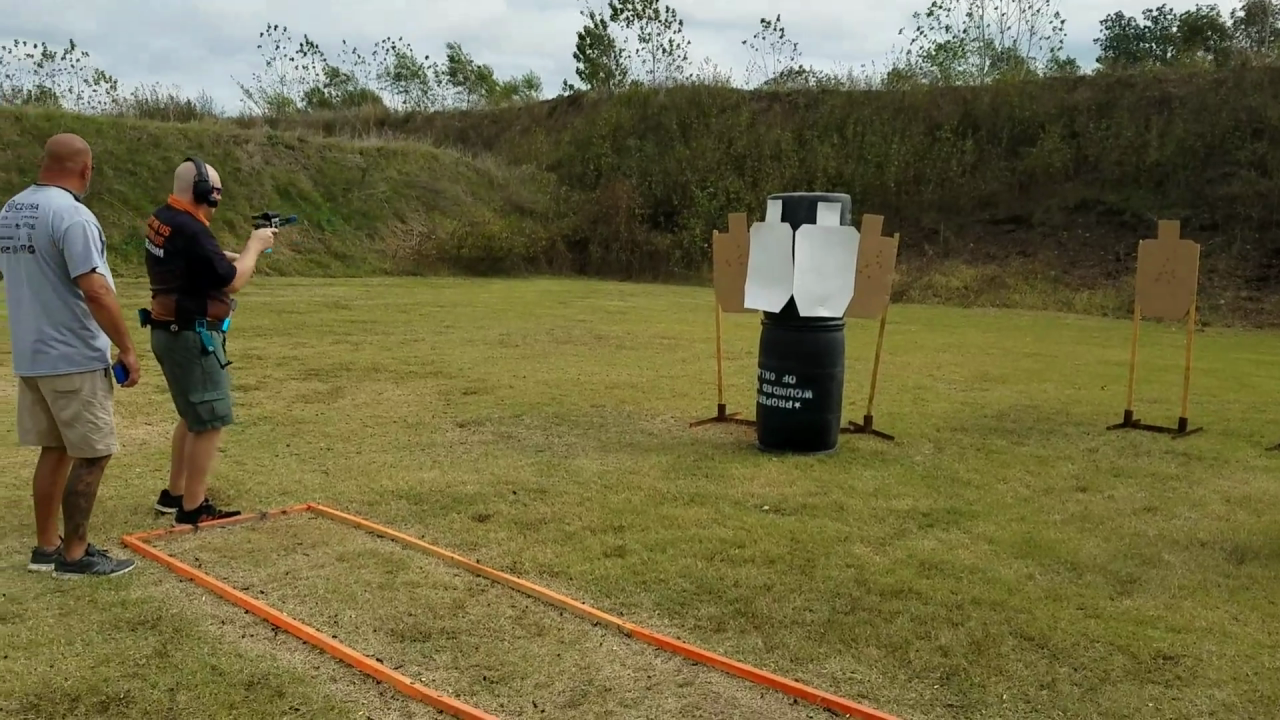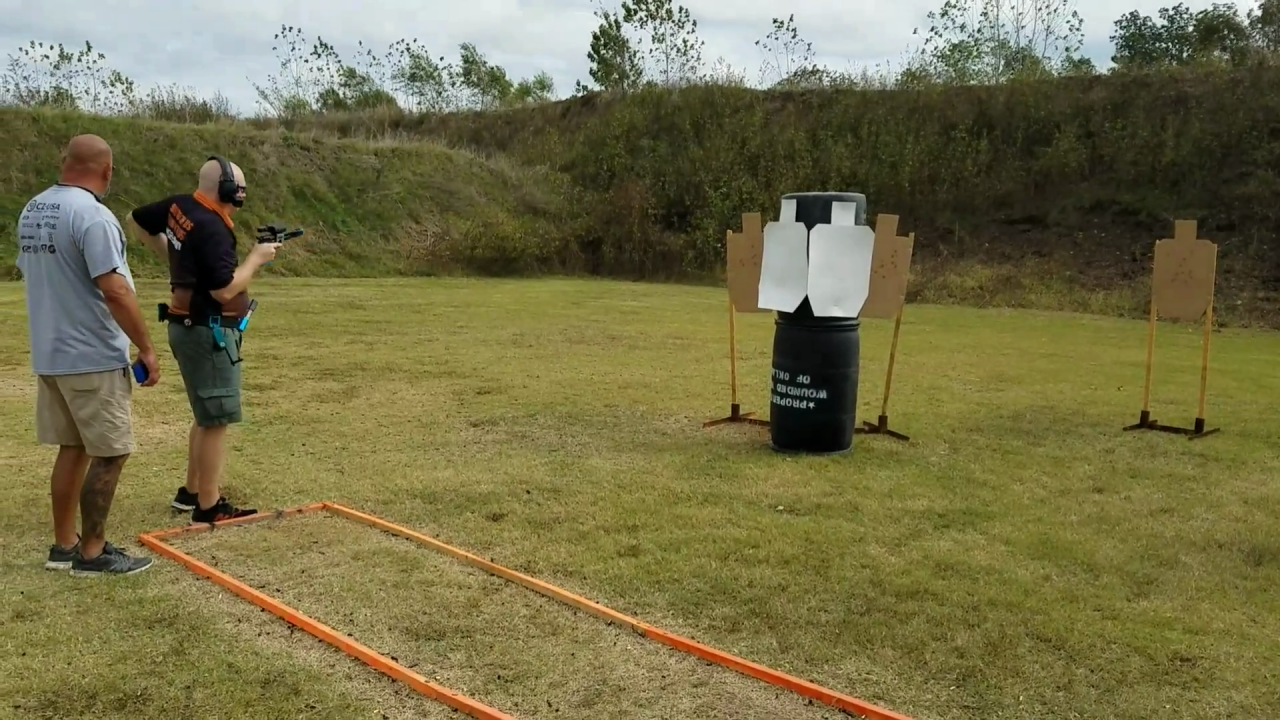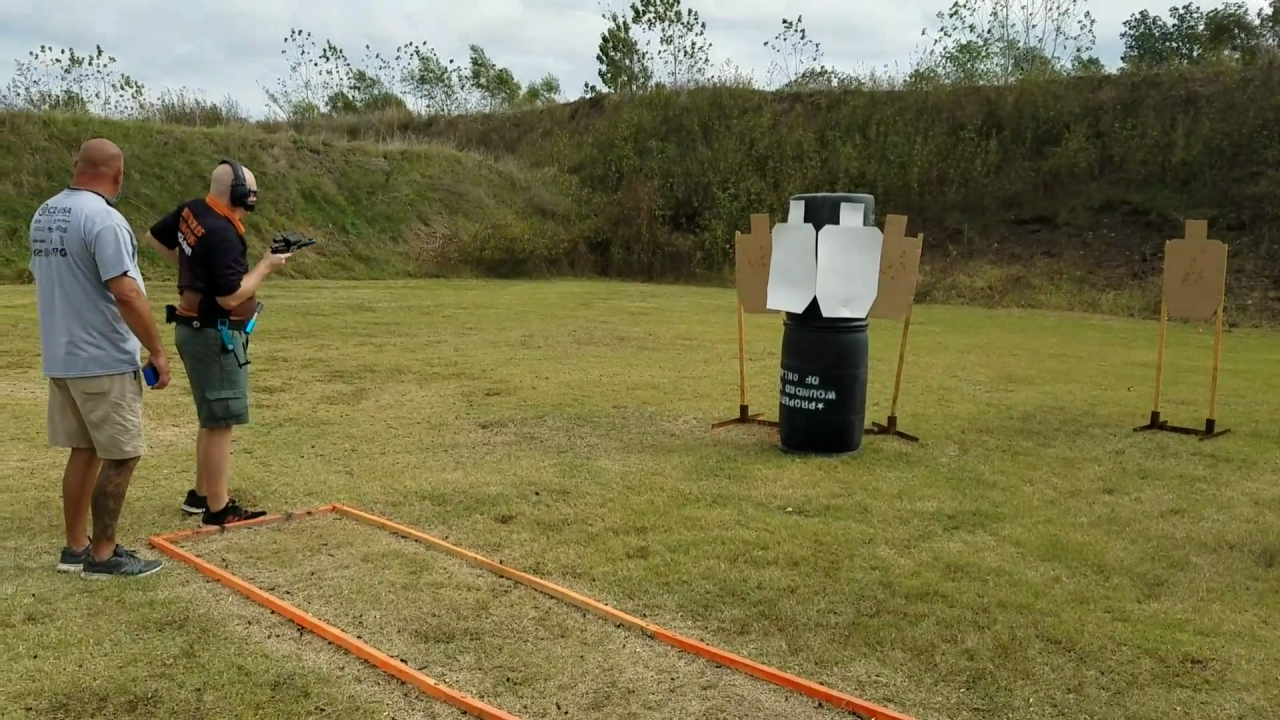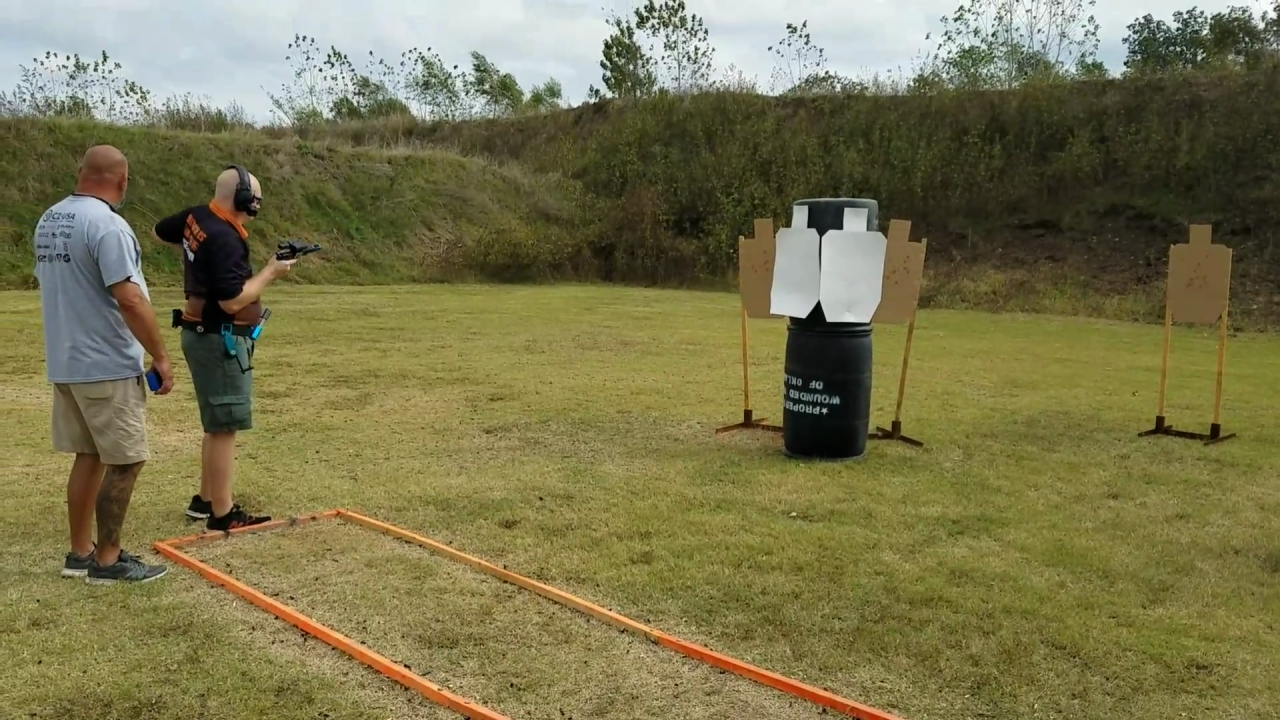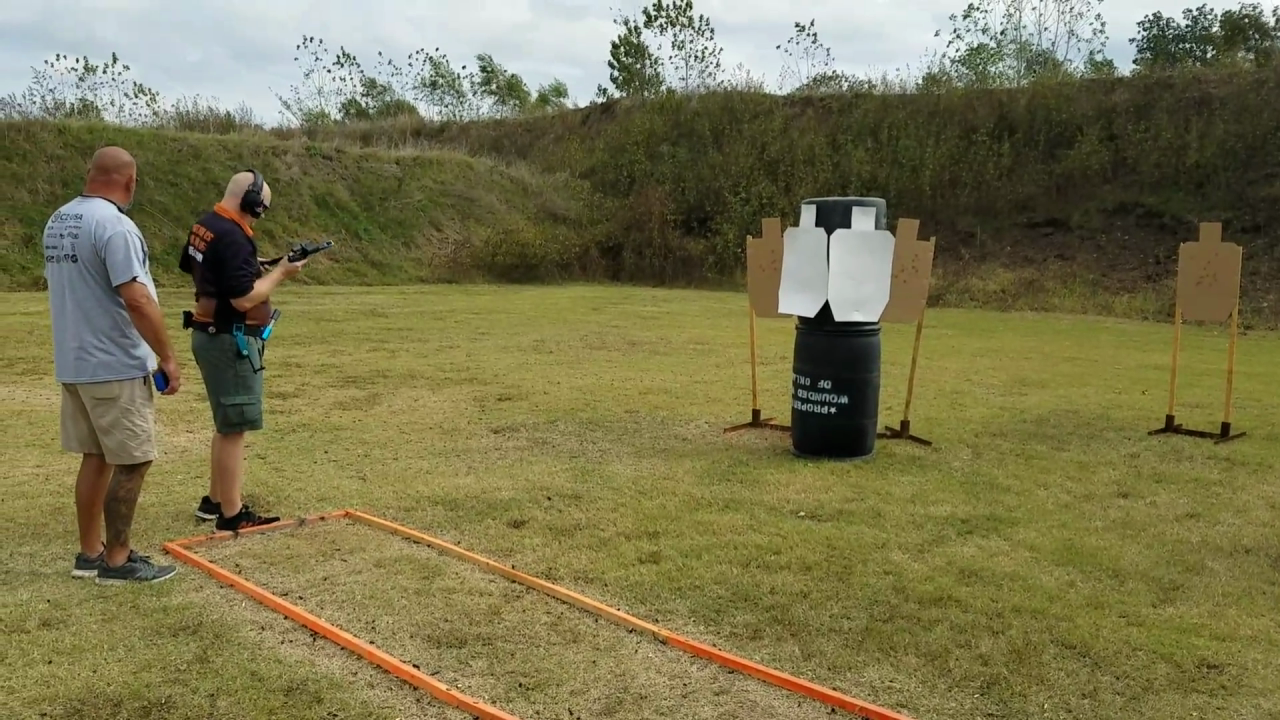
dt=0.3s
person 1, frame 1
right shoulder: (71, 215)
right elbow: (95, 292)
right wrist: (126, 349)
right hip: (73, 360)
left knee: (54, 450)
right knee: (92, 454)
left ankle: (46, 546)
right ankle: (74, 554)
person 1, frame 2
left shoulder: (32, 210)
right shoulder: (92, 215)
right elbow: (115, 292)
right wrist: (146, 348)
left hip: (51, 355)
right hip: (93, 359)
left knee: (72, 449)
right knee: (109, 453)
left ankle: (64, 544)
right ankle: (92, 552)
person 1, frame 3
left shoulder: (44, 214)
right shoulder: (103, 218)
right elbow: (126, 294)
right wrist: (156, 352)
left hip: (61, 358)
right hip: (103, 361)
left knee: (84, 451)
right knee: (120, 456)
left ankle: (76, 547)
right ankle: (103, 554)
person 1, frame 4
left shoulder: (49, 220)
right shoulder: (106, 224)
right elbow: (129, 300)
right wrist: (160, 357)
left hip: (66, 363)
right hip: (107, 367)
left knee: (89, 456)
right knee: (124, 461)
left ankle: (80, 552)
right ankle: (107, 559)
person 1, frame 5
left shoulder: (58, 221)
right shoulder: (114, 225)
right elbow: (137, 301)
right wrist: (167, 357)
left hip: (74, 364)
right hip: (114, 367)
left knee: (97, 457)
right knee: (132, 461)
left ankle: (90, 553)
right ankle: (117, 560)
person 2, frame 1
left shoulder: (162, 218)
right shoulder: (190, 230)
right elbow: (233, 282)
left wrist: (224, 255)
right wrist: (255, 245)
left hip: (170, 330)
right hip: (192, 336)
left knee: (193, 418)
right knee: (210, 422)
left ankle: (174, 494)
right ankle: (193, 507)
person 2, frame 2
left shoulder: (180, 207)
right shoulder: (212, 229)
left elbow: (138, 219)
right elbow: (224, 290)
right wrist: (256, 258)
left hip: (189, 326)
right hip: (207, 331)
left knee: (207, 415)
right knee: (217, 419)
left ankle: (191, 491)
right ankle: (208, 505)
person 2, frame 3
left shoulder: (193, 211)
right shoulder: (222, 235)
left elbow: (155, 237)
right elbow: (230, 297)
right wrist: (266, 266)
left hip: (196, 328)
right hip: (214, 334)
left knee: (213, 418)
right knee: (221, 421)
left ankle: (201, 493)
right ankle: (218, 508)
person 2, frame 4
left shoulder: (197, 217)
right shoulder: (224, 239)
left elbow: (160, 231)
right elbow: (232, 301)
right wrist: (270, 272)
left hip: (204, 334)
right hip: (219, 339)
left knee: (217, 424)
right knee: (225, 427)
left ankle: (205, 499)
right ankle: (222, 514)
person 2, frame 5
left shoulder: (205, 224)
right shoulder: (231, 237)
left elbow: (188, 265)
right elbow: (245, 298)
right wrist: (280, 272)
left hip: (212, 335)
right hip: (229, 340)
left knee: (228, 424)
right knee: (234, 428)
left ankle: (215, 500)
right ankle: (232, 514)
